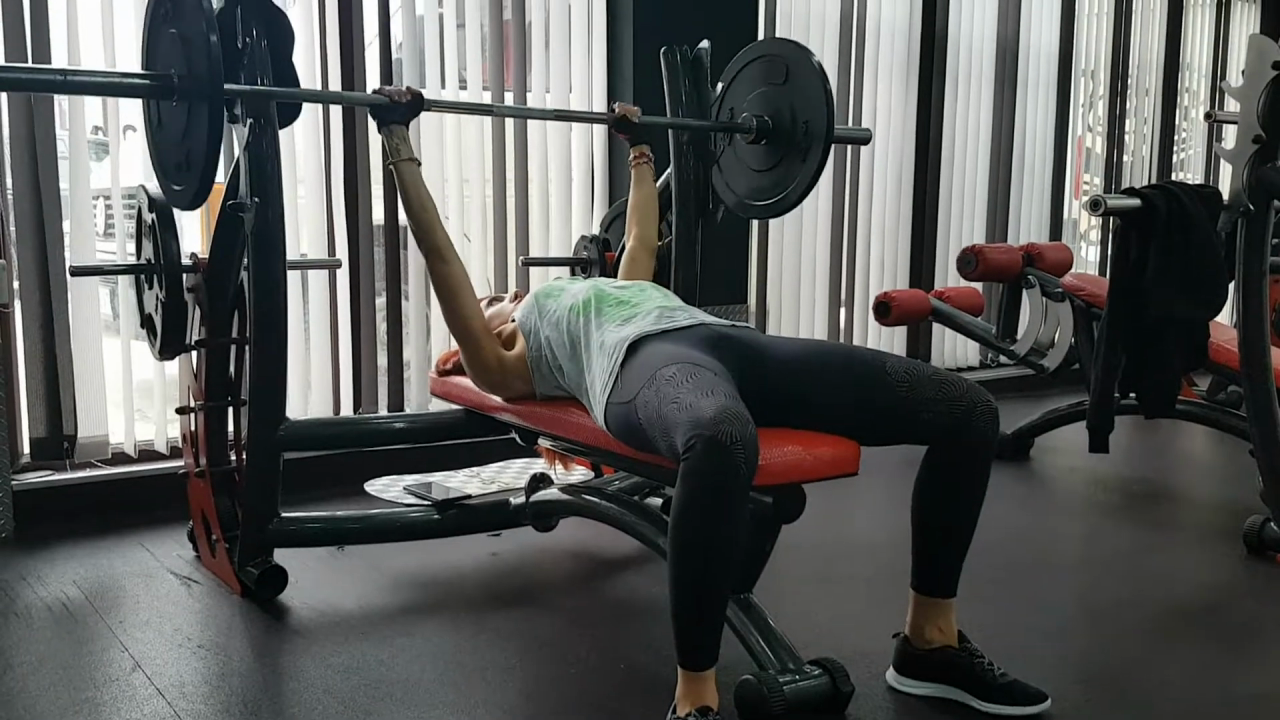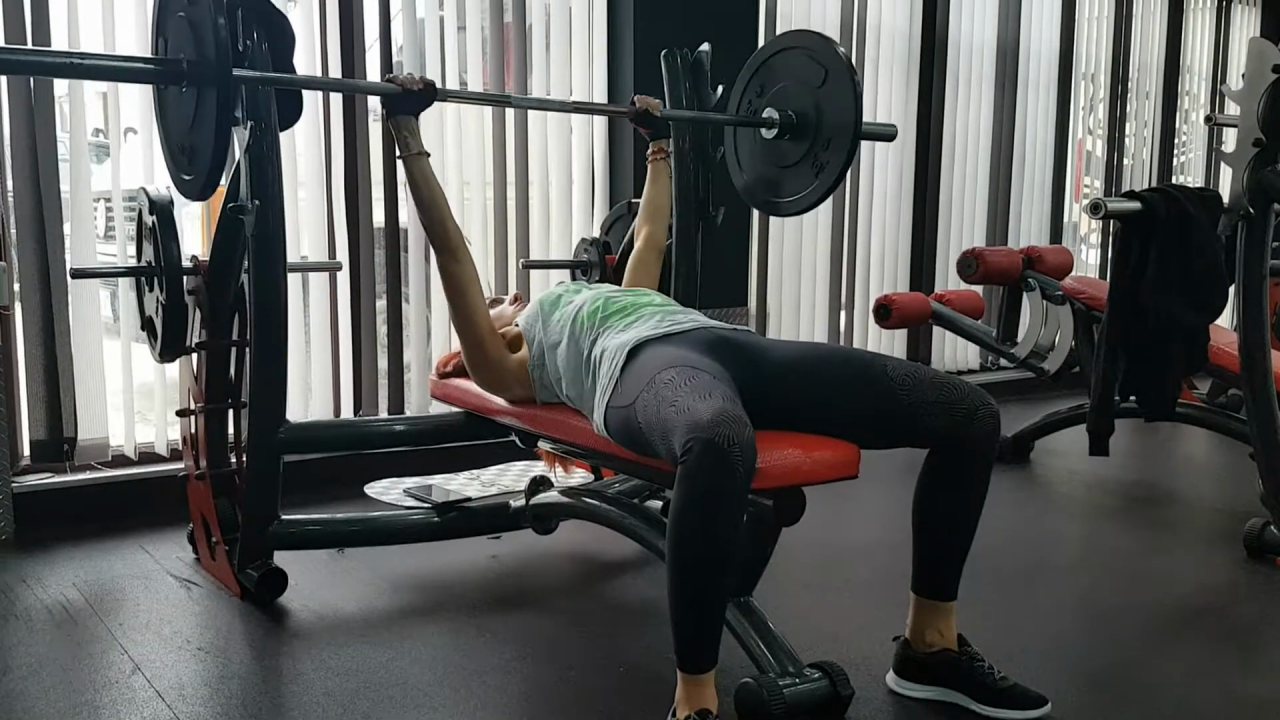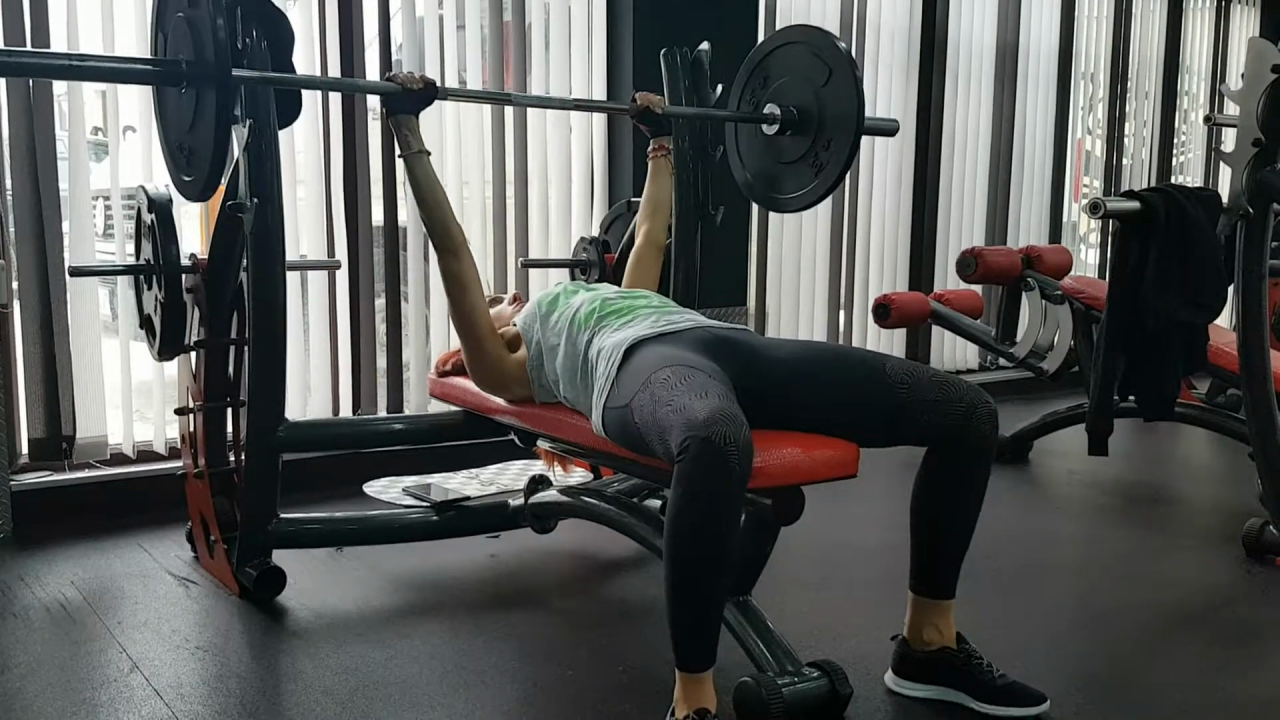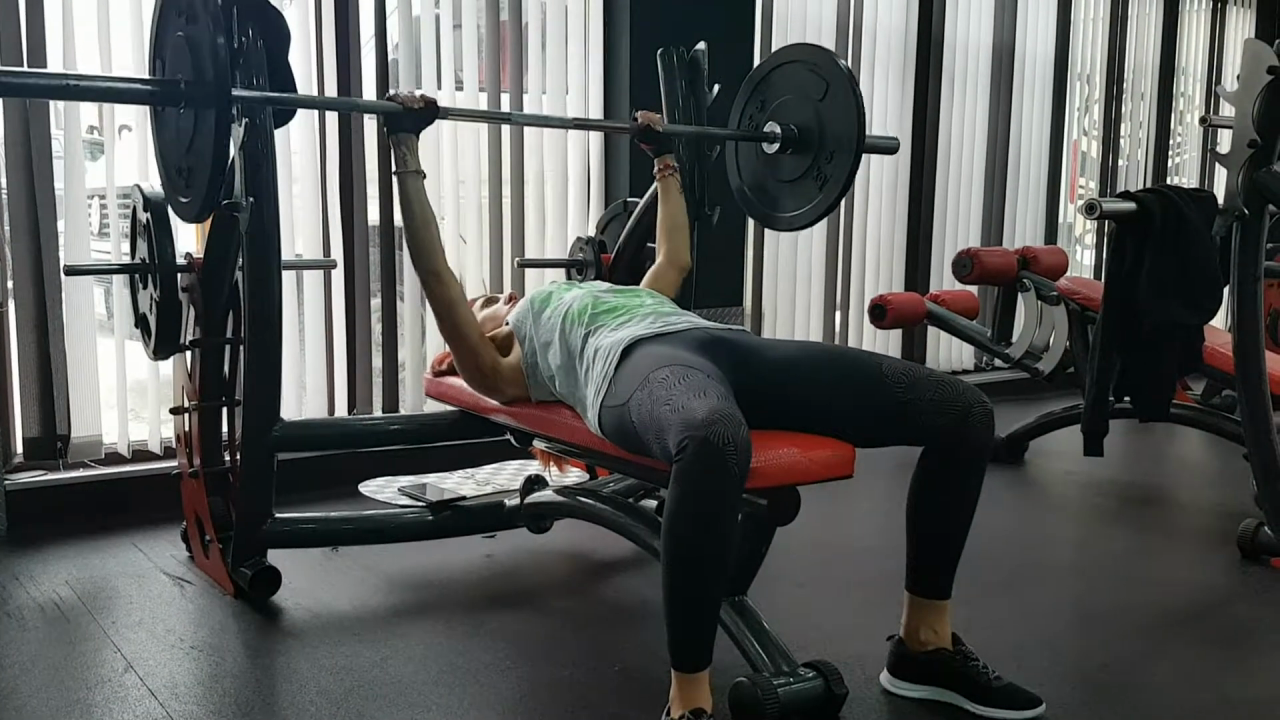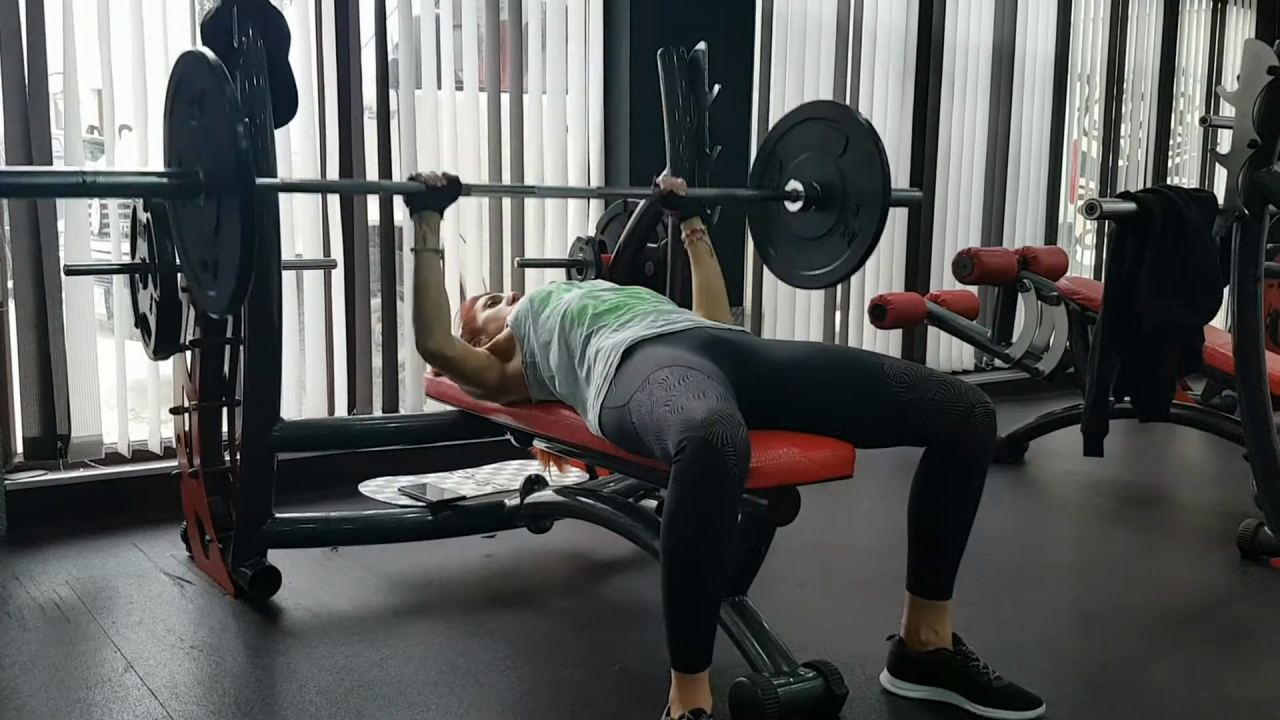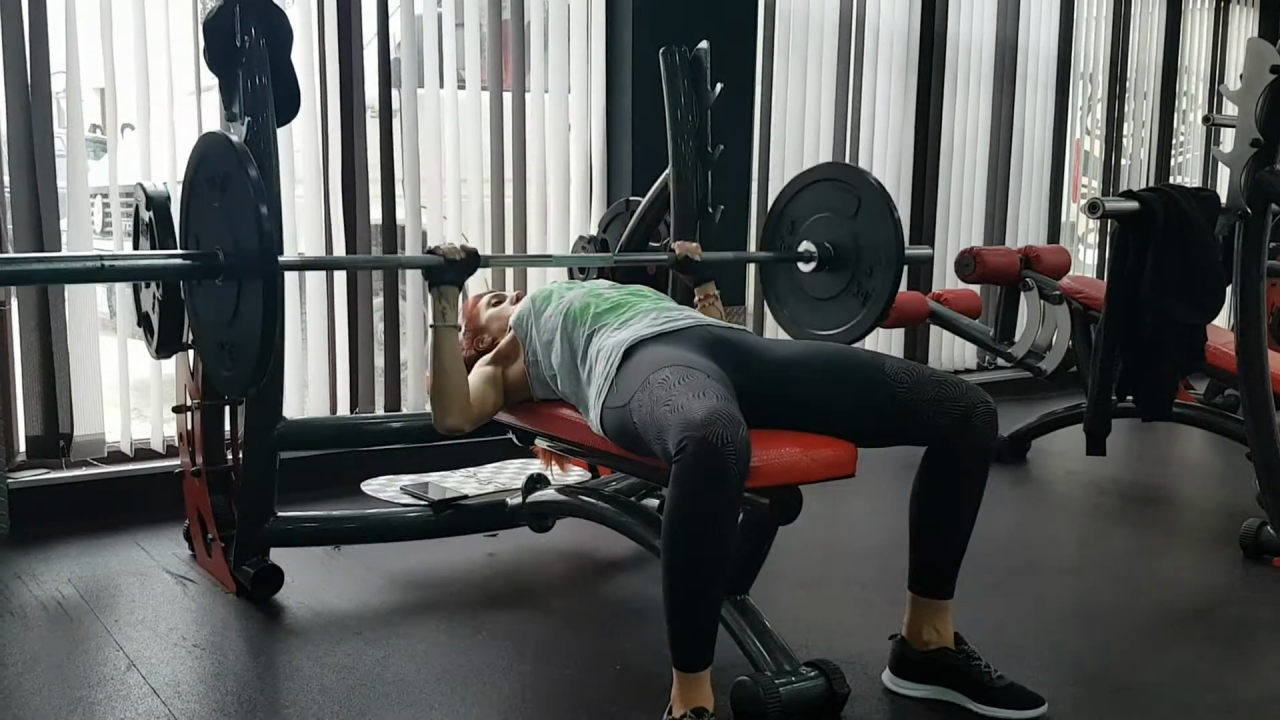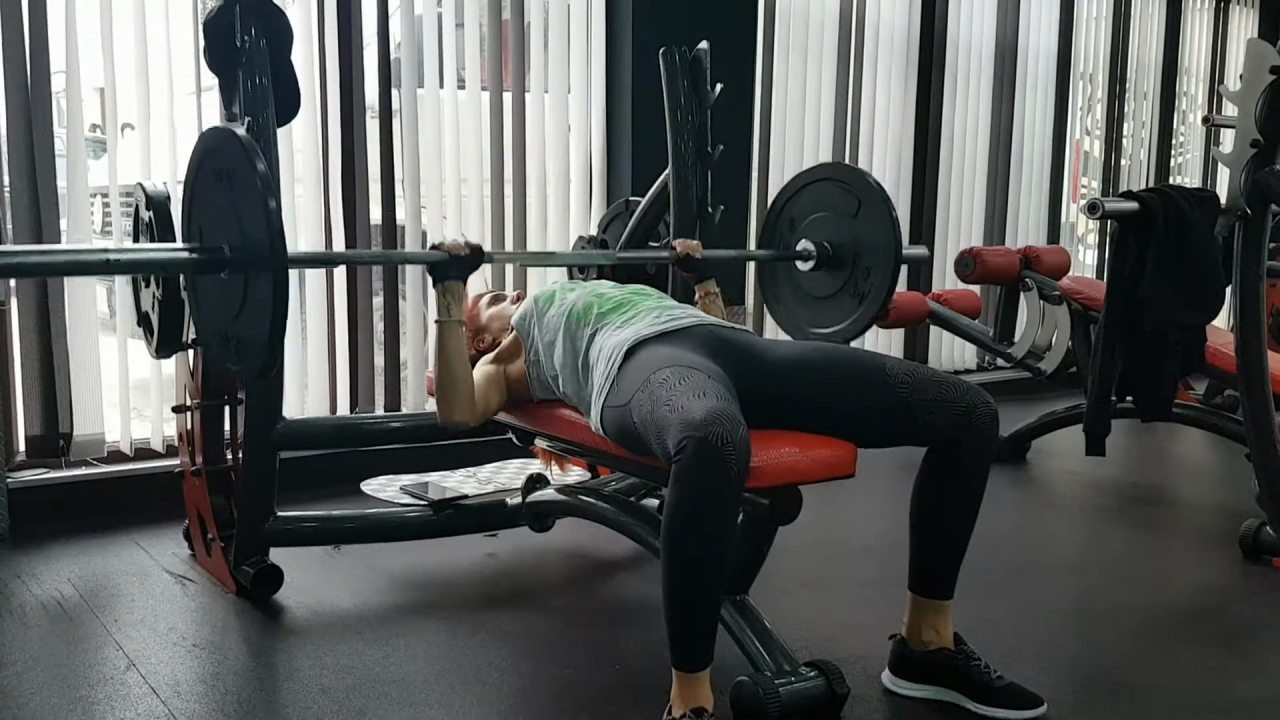
dt=0.4s
person 1, frame 1
left shoulder: (592, 303)
right shoulder: (505, 368)
left elbow: (641, 243)
right elbow: (440, 256)
left wrist: (639, 150)
right wrist: (397, 141)
left knee: (967, 410)
right knee: (720, 439)
left ankle: (930, 643)
person 1, frame 2
left shoulder: (602, 307)
right shoulder: (507, 368)
left elbow: (650, 241)
right elbow: (450, 251)
left wrist: (658, 144)
right wrist: (407, 133)
left hip: (730, 345)
left knee: (968, 413)
right knee: (718, 443)
left ankle: (929, 647)
person 1, frame 3
left shoulder: (599, 309)
right shoulder: (506, 370)
left elbow: (651, 239)
right elbow: (452, 253)
left wrist: (659, 141)
right wrist: (408, 130)
left hip: (728, 347)
left knee: (967, 413)
right knee: (715, 443)
left ankle: (927, 645)
person 1, frame 4
left shoulder: (585, 302)
right shoulder: (502, 371)
left elbow: (674, 263)
right elbow: (434, 276)
left wrist: (663, 158)
right wrist: (407, 150)
left knee: (962, 413)
right knee: (713, 441)
left ankle: (923, 646)
person 1, frame 5
left shoulder: (591, 297)
right shoulder: (505, 369)
left elbow: (714, 314)
right elbow: (437, 349)
left wrist: (690, 220)
right wrist: (427, 223)
left hip: (726, 351)
left knee: (965, 414)
right knee: (711, 441)
left ankle: (925, 647)
person 1, frame 6
left shoulder: (601, 297)
right shoulder: (504, 363)
right elbow: (452, 417)
left wrist: (701, 279)
right wrist: (444, 296)
left knee: (965, 412)
right knee: (713, 441)
left ankle: (926, 645)
person 1, frame 7
left shoulder: (587, 303)
right shoulder: (505, 365)
right elbow: (457, 409)
left wrist: (704, 279)
right wrist: (450, 286)
left knee: (967, 412)
right knee: (712, 440)
left ankle: (926, 646)
